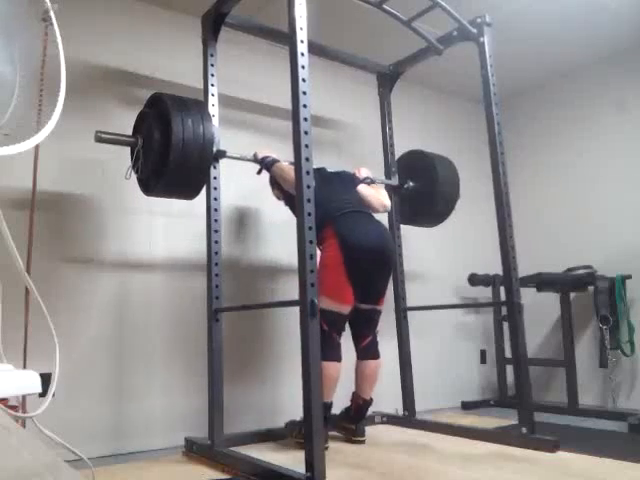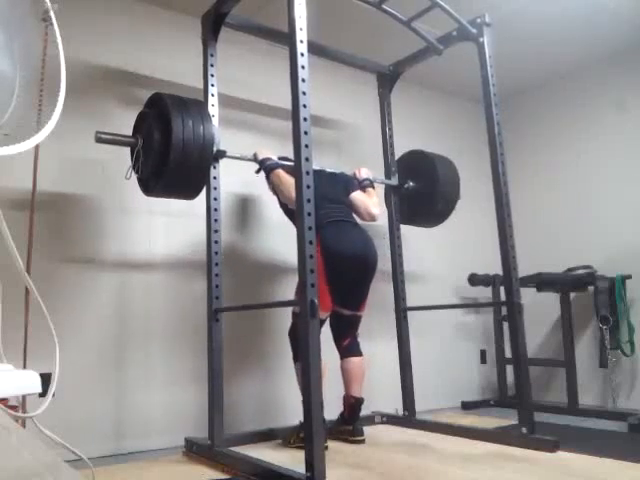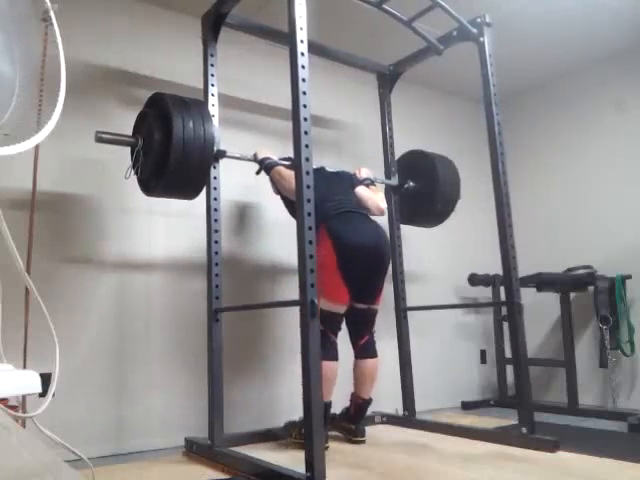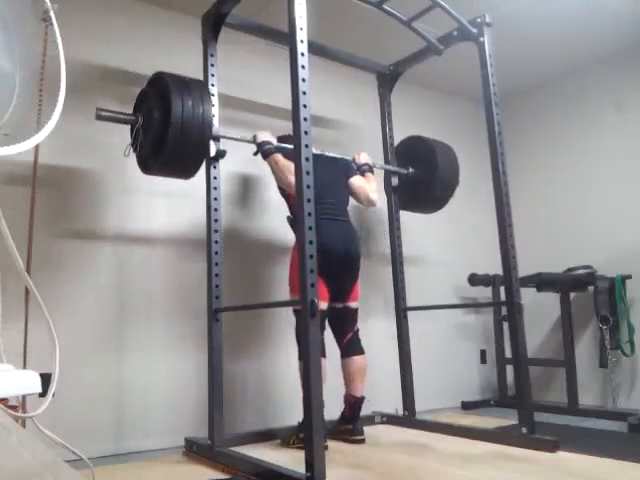
dt=0.7s
person 1, frame 1
left shoulder: (287, 180)
right shoulder: (341, 176)
left elbow: (297, 180)
right elbow: (383, 203)
left wrist: (268, 162)
right wrist: (366, 179)
left hip: (347, 240)
right hip: (381, 239)
left knee: (327, 332)
right knee: (366, 334)
right ankle: (355, 420)
person 1, frame 2
left shoulder: (284, 176)
right shoulder: (340, 178)
left elbow: (295, 198)
right elbow: (372, 212)
left wrist: (268, 164)
right wrist: (366, 182)
left hip: (331, 248)
right hip: (365, 248)
left knee: (302, 335)
right knee: (347, 336)
right ankle: (351, 422)
person 1, frame 3
left shoulder: (287, 176)
right shoulder: (342, 176)
left elbow: (295, 187)
right elbow: (380, 206)
left wrist: (268, 163)
right wrist: (366, 181)
left hip: (342, 240)
right hip: (377, 239)
left knee: (323, 332)
right knee: (363, 334)
right ankle: (355, 420)
person 1, frame 4
left shoulder: (286, 161)
right shoulder: (340, 164)
left elbow: (292, 182)
right elbow: (371, 197)
left wrist: (267, 147)
right wrist: (365, 167)
left hip: (317, 242)
right hip: (349, 241)
right knee: (348, 333)
right ankle: (352, 422)
